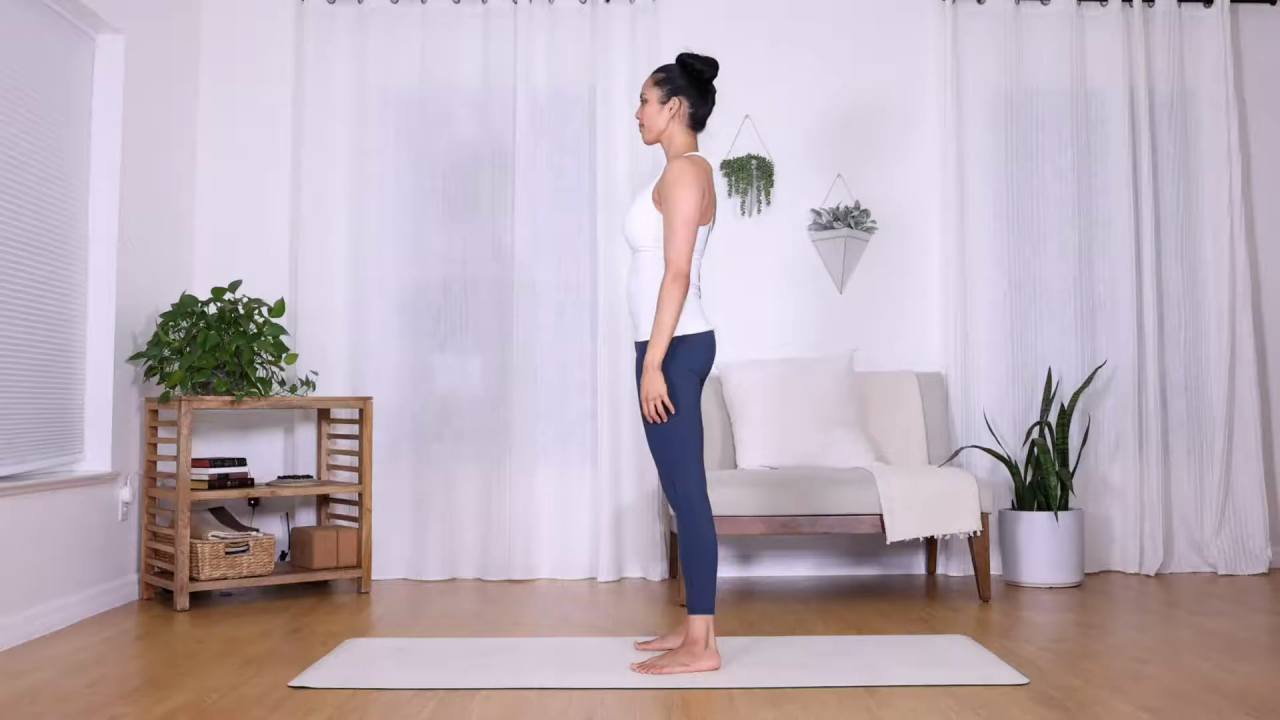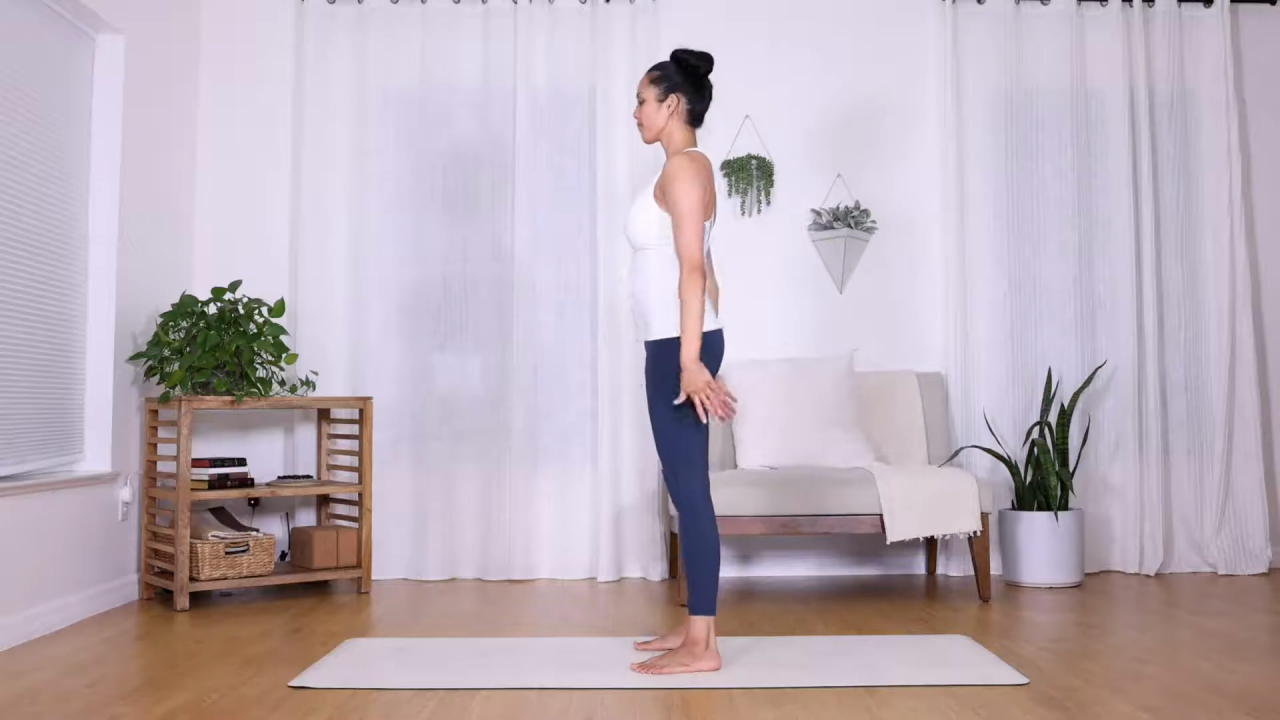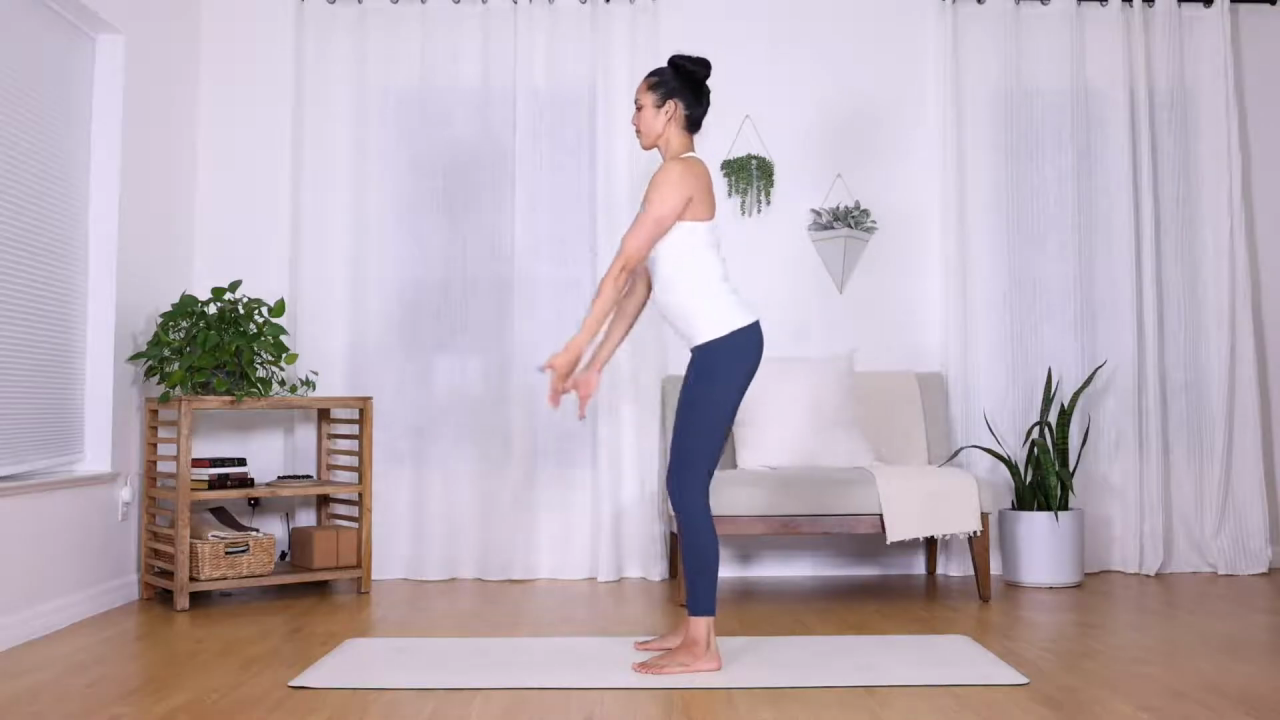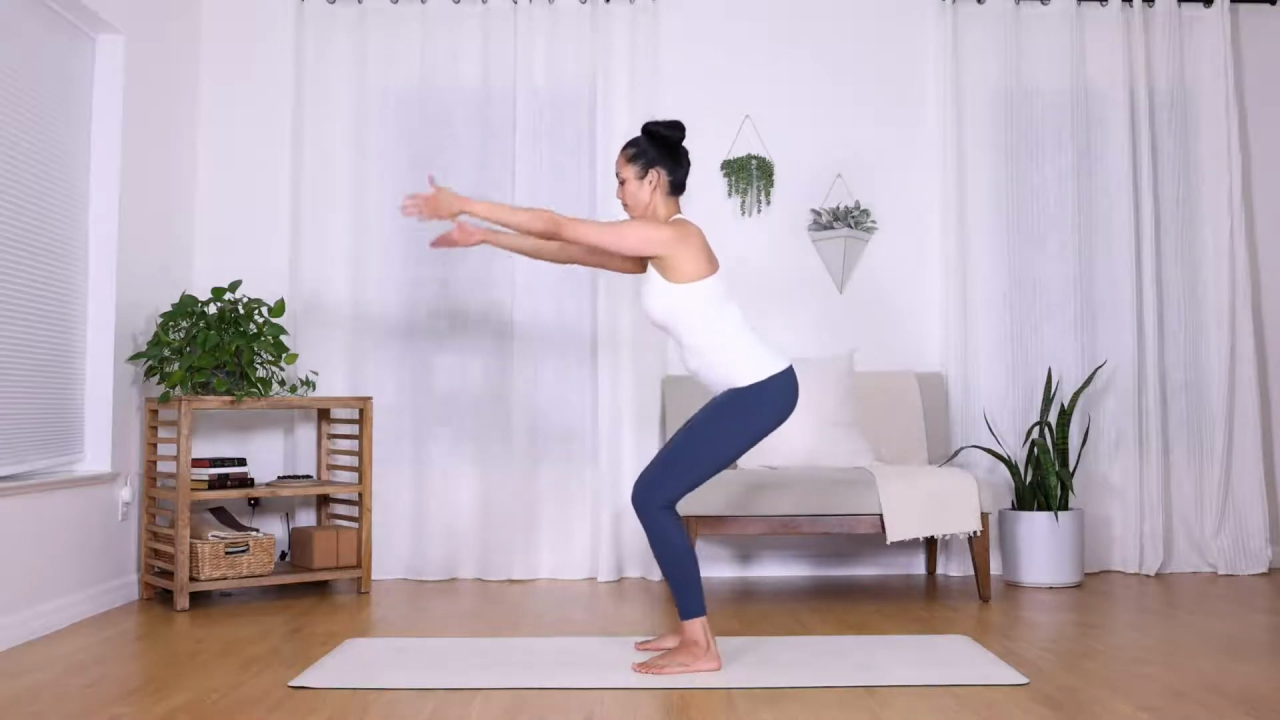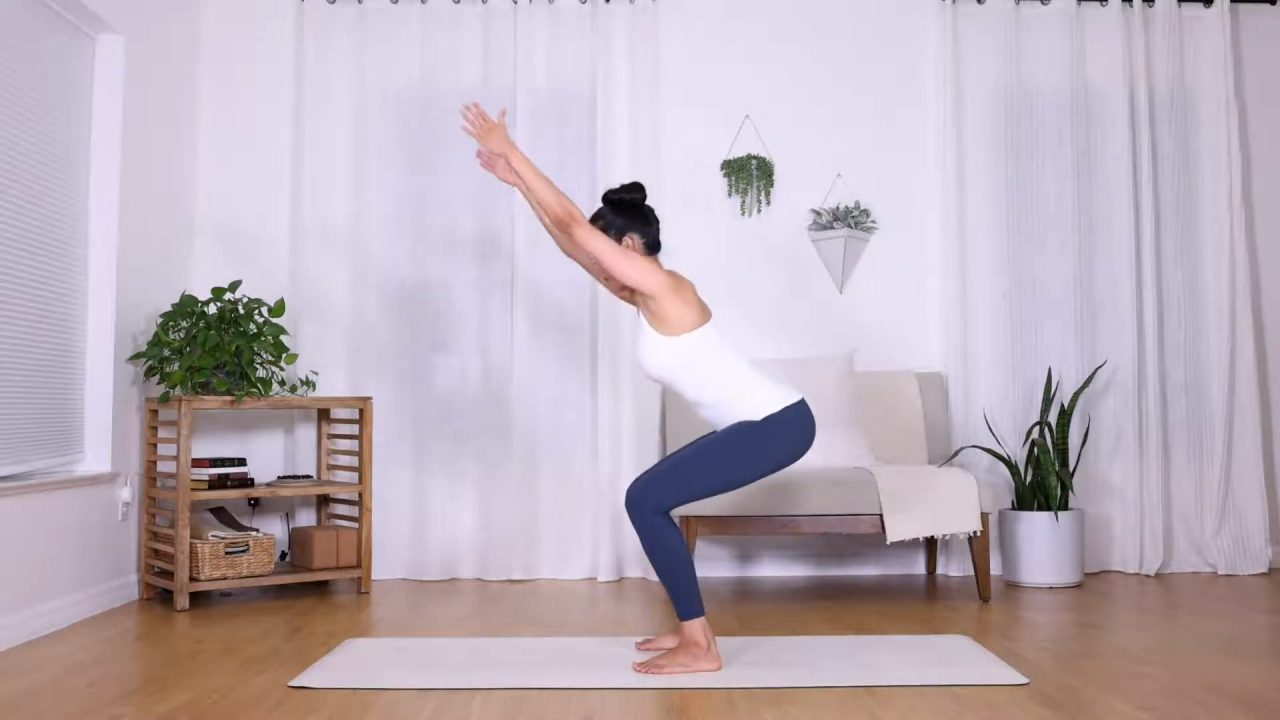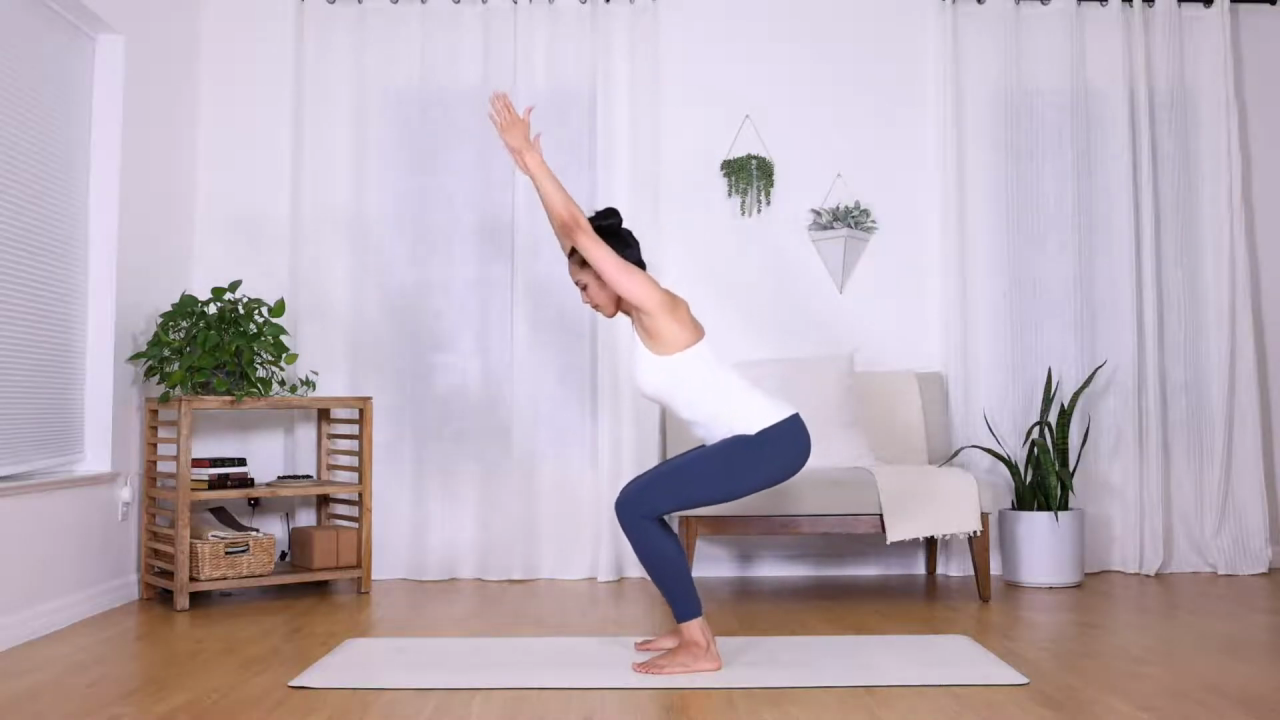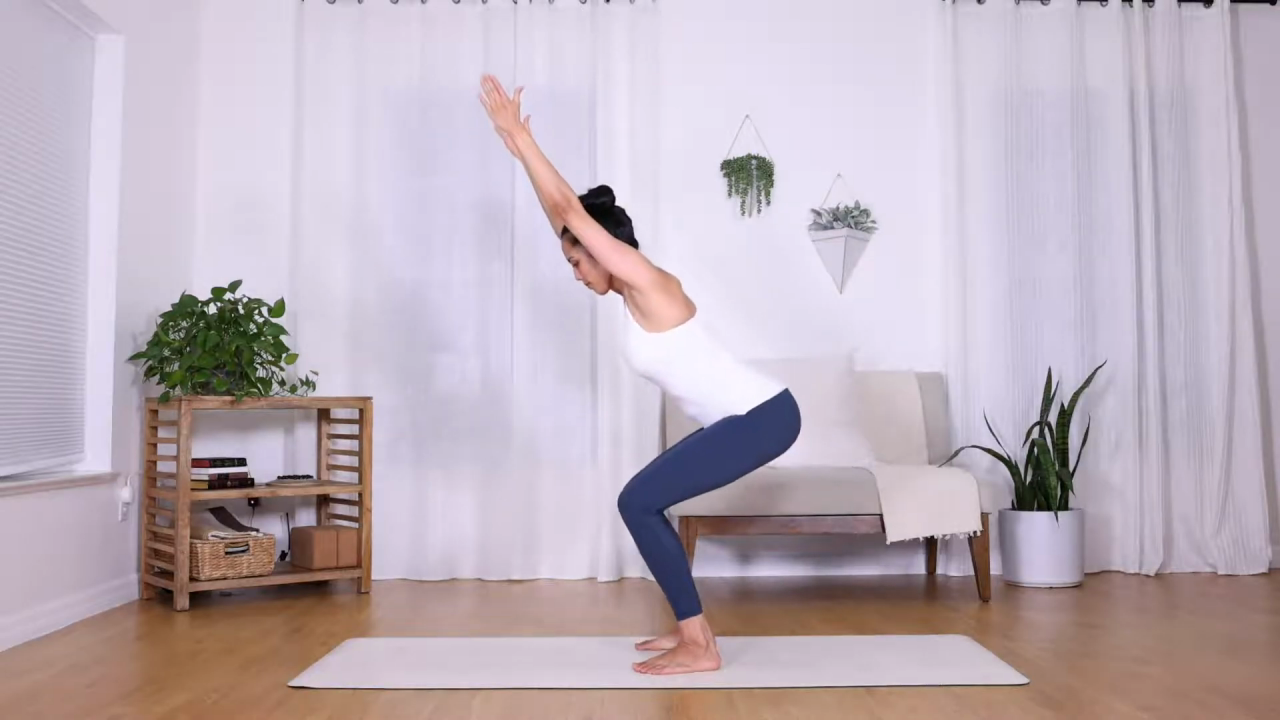
dt=0.7s
person 1, frame 1
left shoulder: (684, 170)
right shoulder: (683, 173)
left elbow: (677, 276)
left wrist: (653, 364)
left hip: (674, 348)
right hip: (672, 346)
left knee: (686, 493)
right knee: (681, 492)
left ankle: (700, 645)
right ankle: (693, 628)
person 1, frame 2
left shoulder: (684, 167)
right shoulder: (682, 170)
left elbow: (692, 269)
left wrist: (691, 359)
left hip: (679, 346)
right hip: (675, 345)
left knee: (689, 491)
right knee: (685, 491)
left ankle: (701, 646)
right ankle: (694, 627)
person 1, frame 3
left shoulder: (677, 172)
right shoulder: (680, 175)
left elbow: (624, 267)
right elbow: (643, 283)
left wrist: (575, 346)
right wrist: (596, 361)
left hip: (724, 345)
right hip: (720, 345)
left knee: (687, 489)
right knee: (686, 488)
left ankle: (701, 646)
right ankle: (694, 629)
person 1, frame 4
left shoulder: (670, 236)
right shoulder: (657, 249)
left elbow: (559, 227)
right elbow: (568, 248)
left wrist: (464, 206)
right wrist: (487, 235)
left hip: (760, 392)
right hip: (751, 389)
left knee: (652, 497)
right knee: (654, 496)
left ankle: (699, 647)
right ankle: (691, 630)
person 1, frame 5
left shoulder: (664, 288)
right shoulder: (649, 294)
left elbow: (573, 224)
right elbow: (573, 241)
left wrist: (509, 151)
right wrist: (517, 181)
left hip: (776, 425)
right hip: (766, 421)
left knee: (645, 501)
right knee: (649, 500)
left ankle: (699, 647)
right ankle: (691, 630)
person 1, frame 6
left shoulder: (656, 306)
right shoulder: (645, 312)
left elbow: (580, 231)
right elbow: (575, 240)
left wrist: (528, 153)
right wrist: (532, 171)
left hip: (771, 442)
right hip: (761, 438)
left knee: (635, 506)
right knee: (642, 505)
left ankle: (698, 647)
right ankle: (691, 629)
person 1, frame 7
left shoulder: (648, 283)
right shoulder: (635, 290)
left elbow: (570, 209)
right elbow: (564, 218)
left wrist: (517, 133)
right wrist: (520, 151)
left hip: (761, 418)
right hip: (749, 417)
left knee: (638, 503)
right knee: (644, 502)
left ankle: (699, 646)
right ankle: (691, 628)
